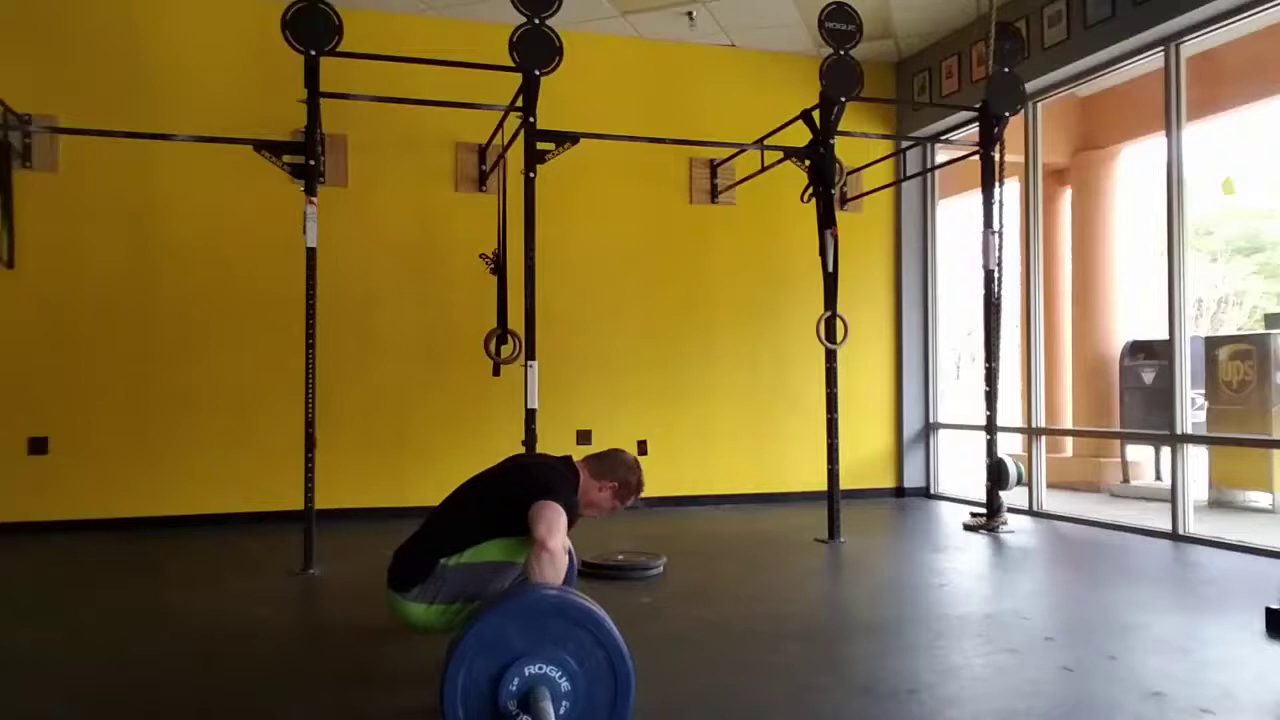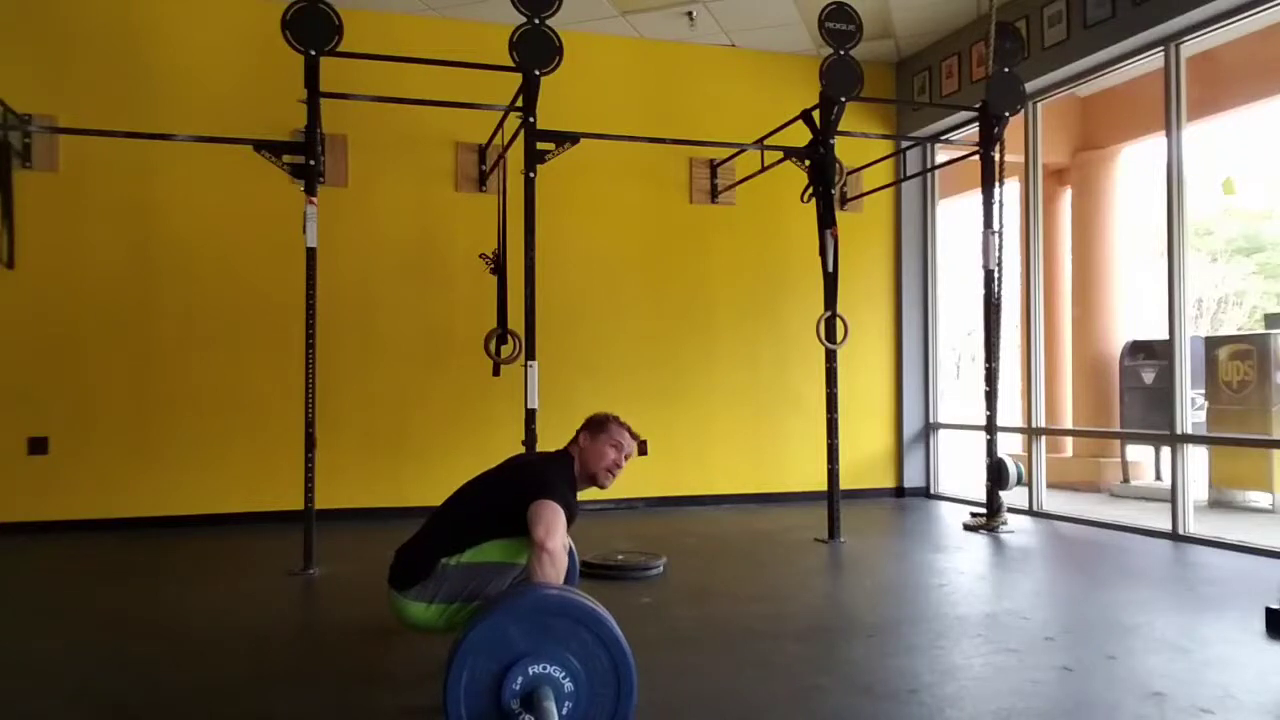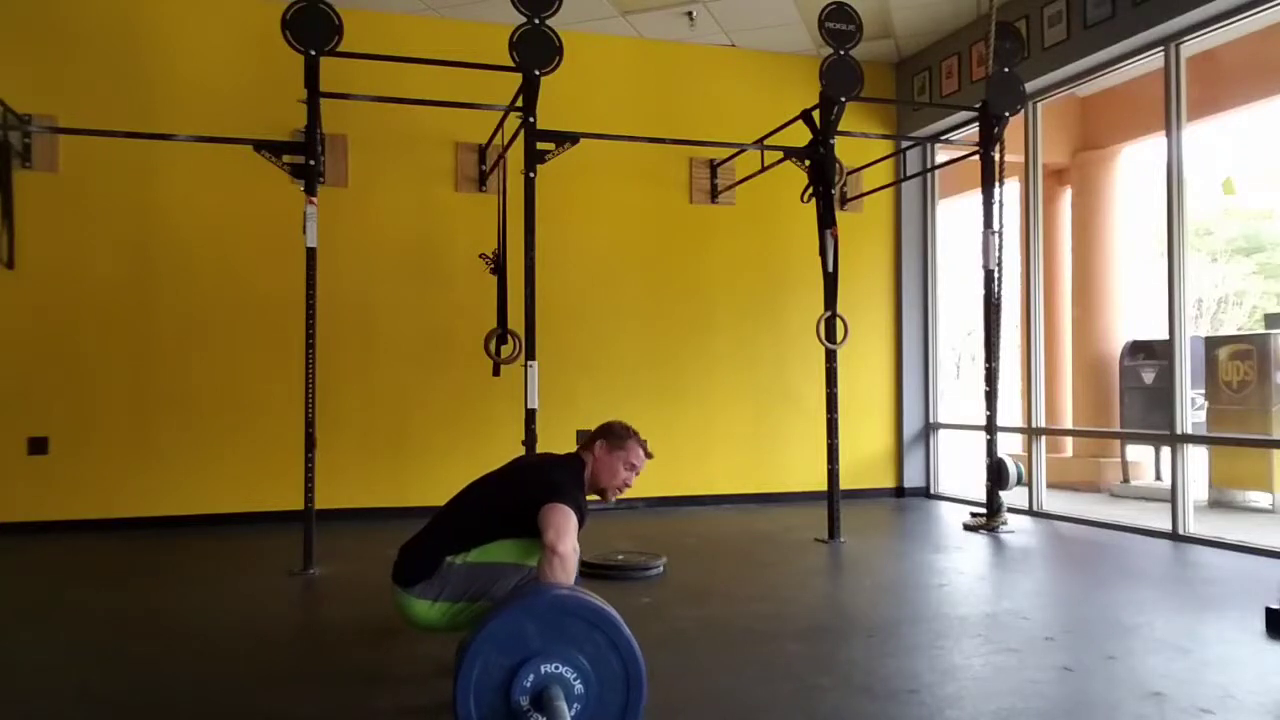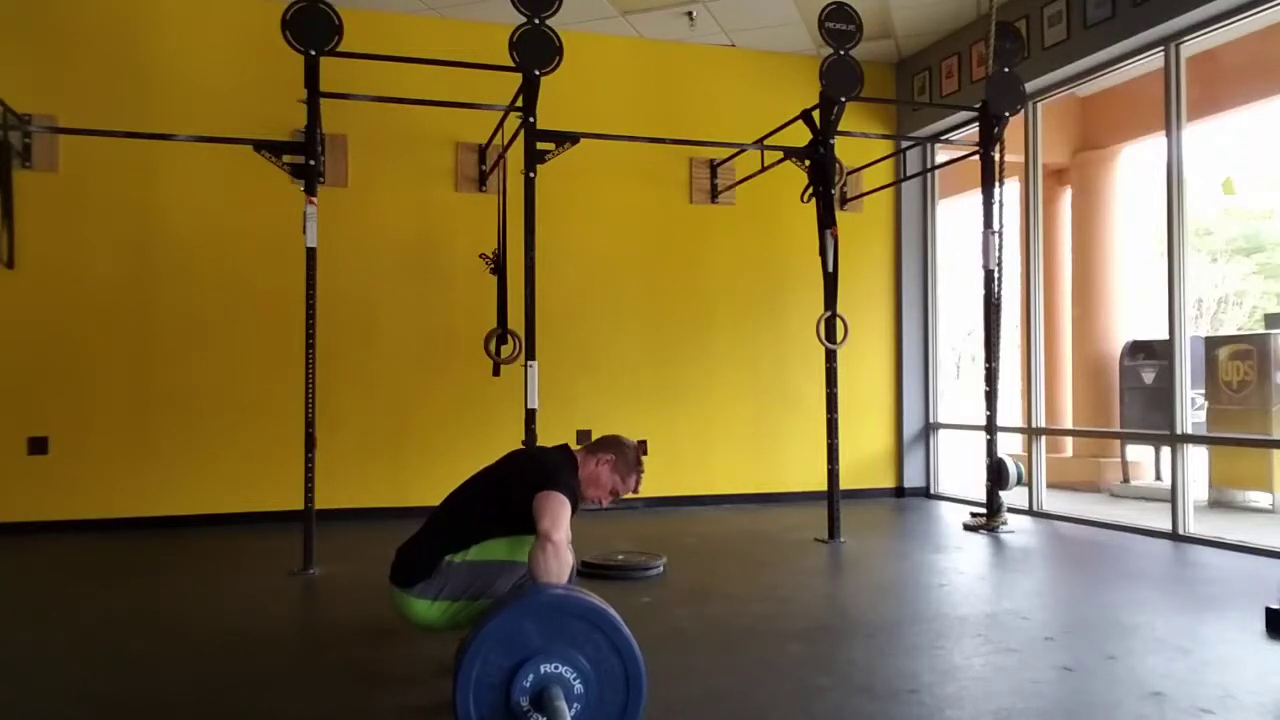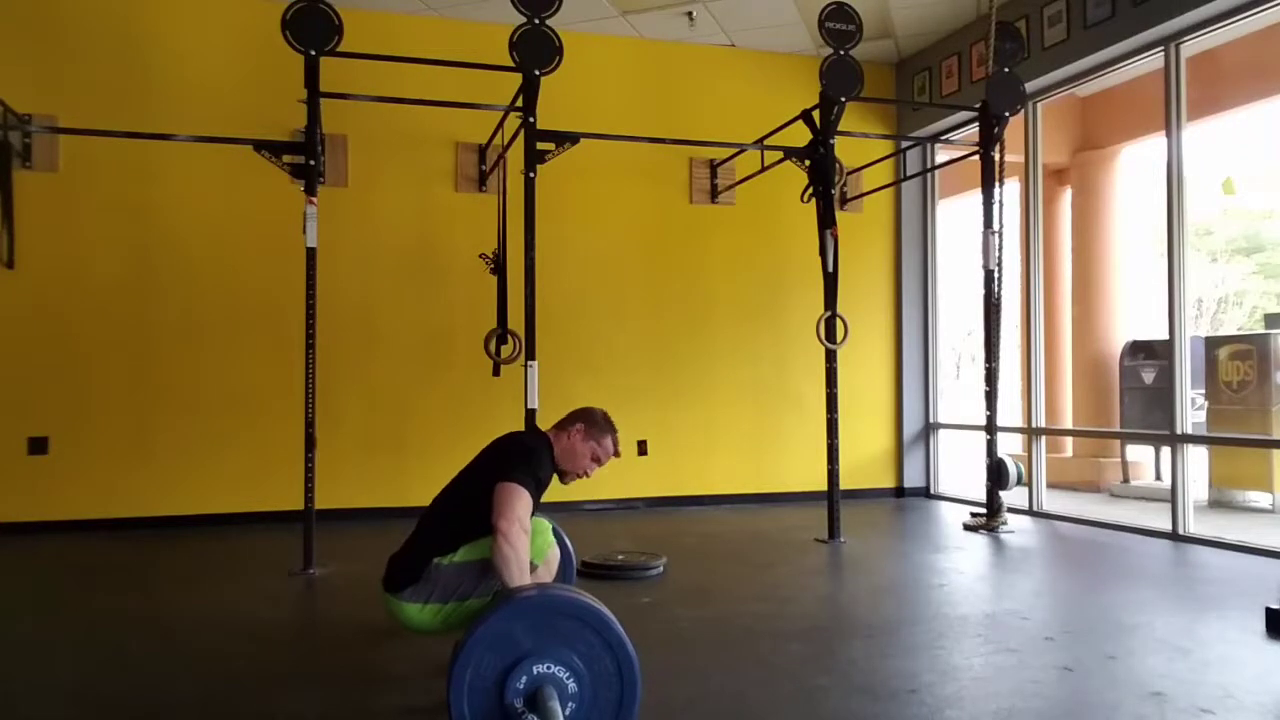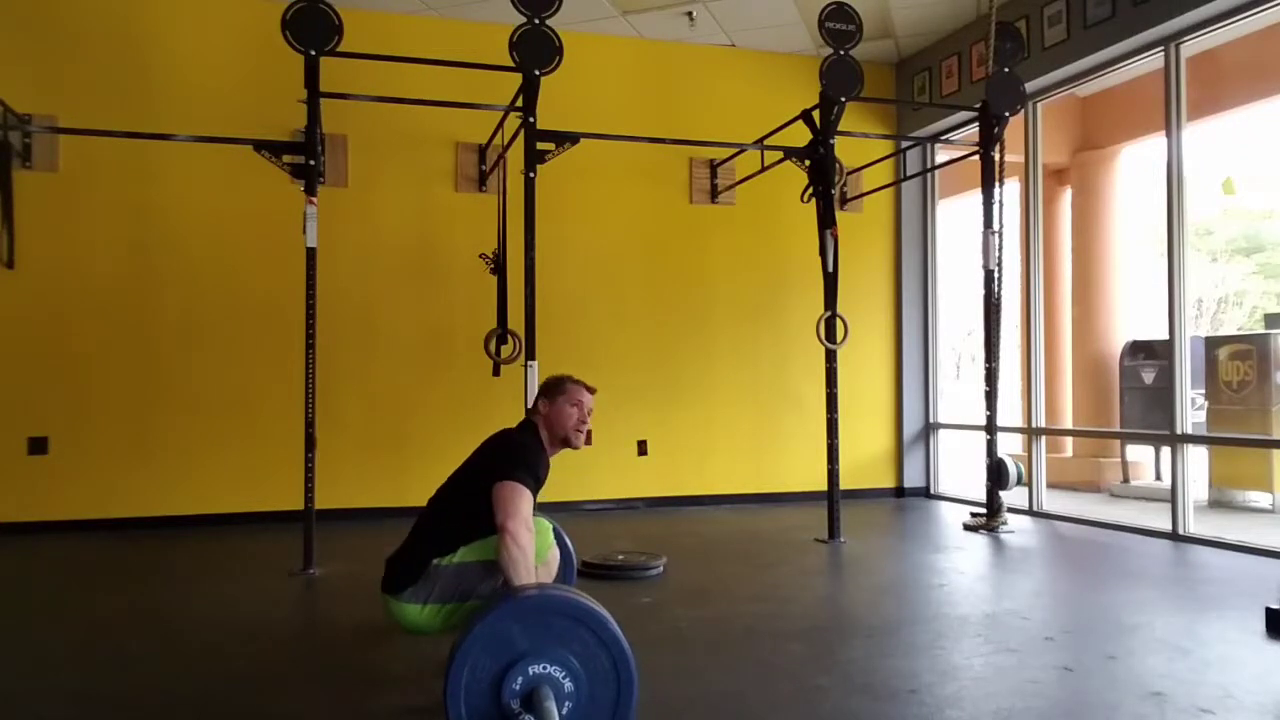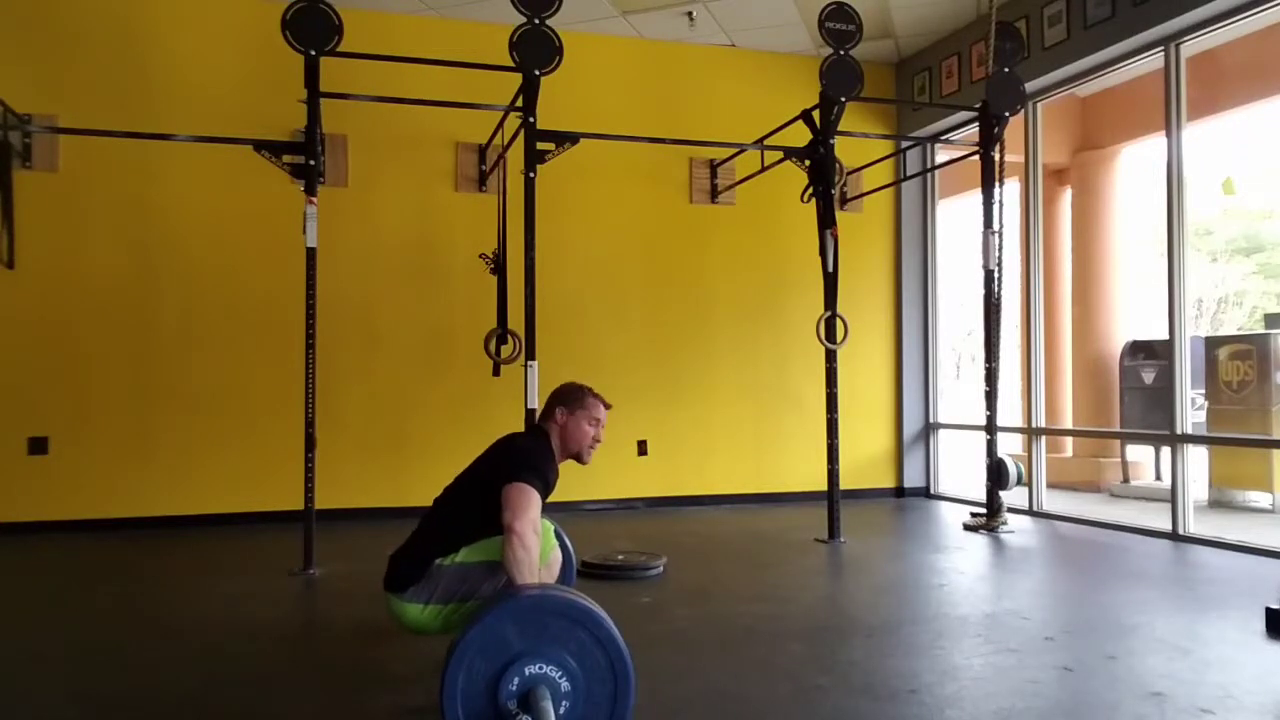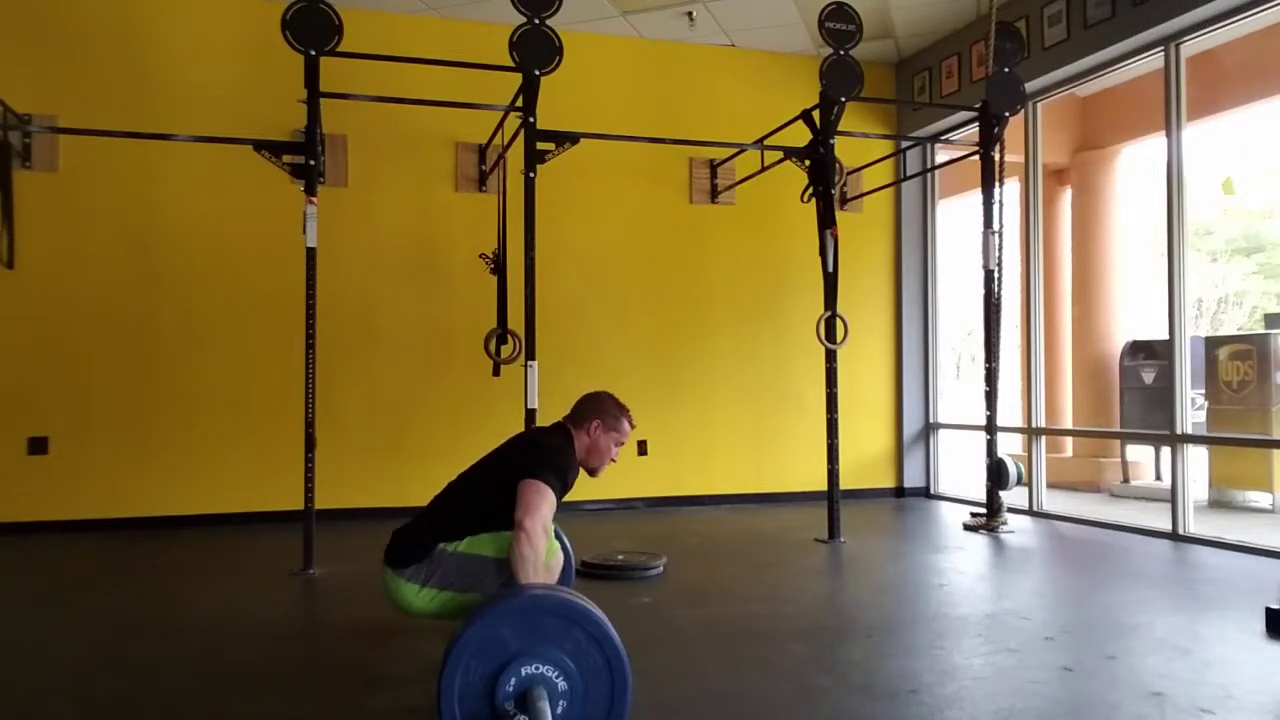
dt=0.5s
person 1, frame 1
left shoulder: (545, 471)
right shoulder: (559, 485)
right elbow: (548, 545)
left hip: (417, 579)
right hip: (424, 590)
right knee: (550, 556)
person 1, frame 2
left shoulder: (547, 468)
right shoulder: (556, 478)
right elbow: (548, 546)
left hip: (418, 581)
right hip: (423, 590)
right knee: (548, 551)
person 1, frame 3
left shoulder: (554, 469)
right shoulder: (566, 482)
right elbow: (559, 548)
left hip: (424, 578)
right hip: (428, 587)
right knee: (550, 556)
person 1, frame 4
left shoulder: (547, 462)
right shoulder: (559, 470)
right elbow: (554, 537)
left hip: (422, 576)
right hip: (428, 587)
right knee: (553, 554)
person 1, frame 5
left shoulder: (528, 451)
right shoulder: (532, 453)
right elbow: (508, 526)
left hip: (417, 583)
right hip: (421, 591)
right knee: (541, 544)
person 1, frame 6
left shoulder: (522, 447)
right shoulder: (524, 448)
right elbow: (514, 528)
left hip: (415, 584)
right hip: (418, 592)
right knee: (542, 545)
person 1, frame 7
left shoulder: (529, 450)
right shoulder: (533, 454)
right elbow: (520, 529)
left hip: (417, 584)
right hip: (420, 591)
right knee: (542, 545)
person 1, frame 8
left shoulder: (546, 445)
right shoulder: (556, 455)
right elbow: (530, 528)
left hip: (418, 560)
right hip: (419, 570)
right knee: (546, 557)
